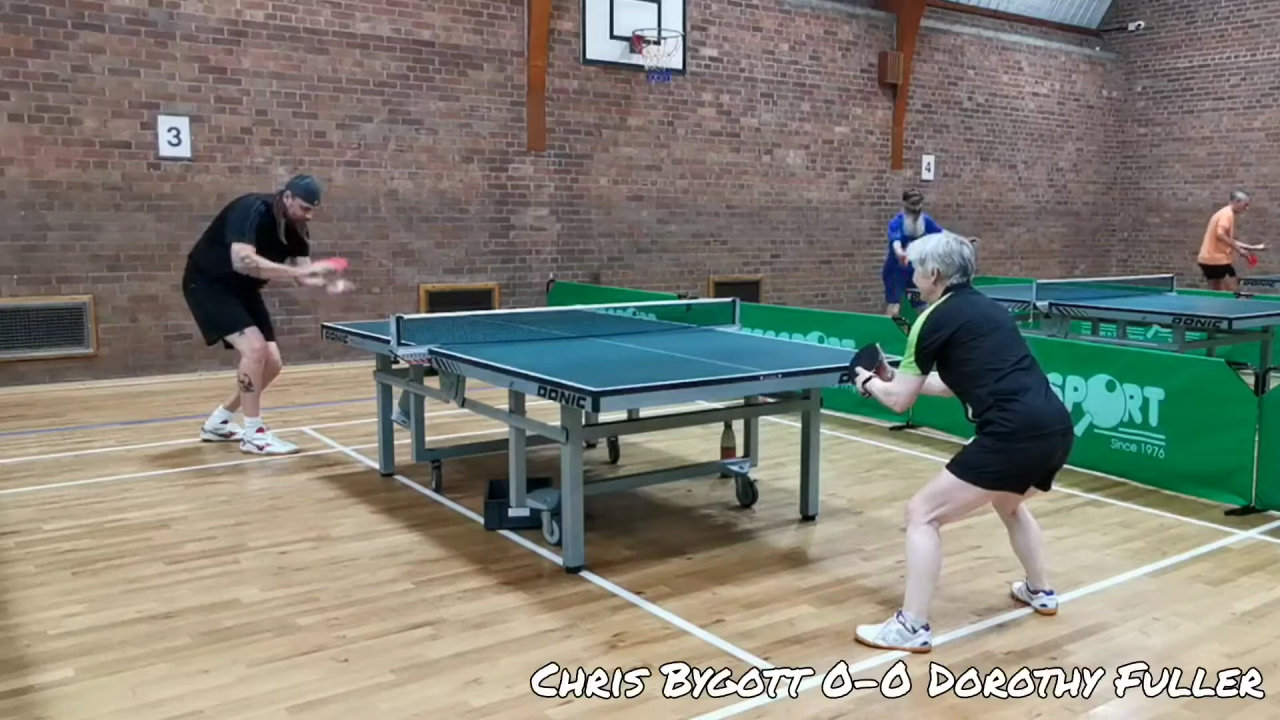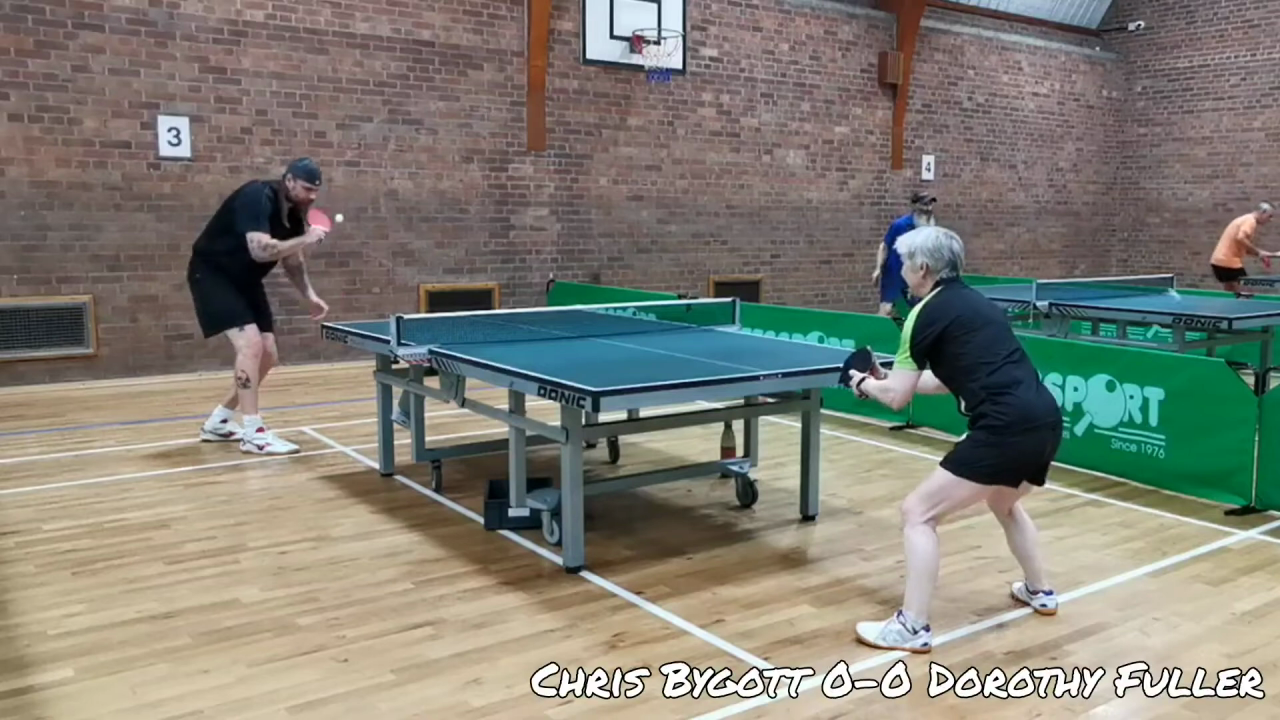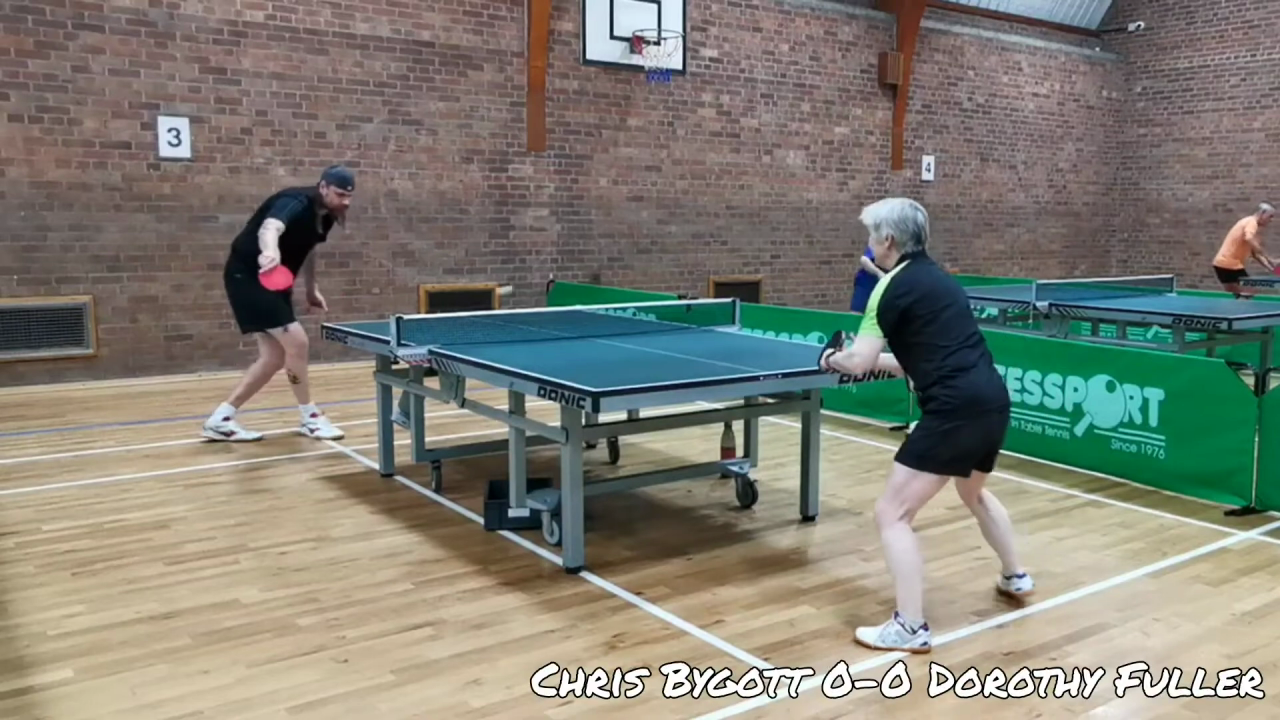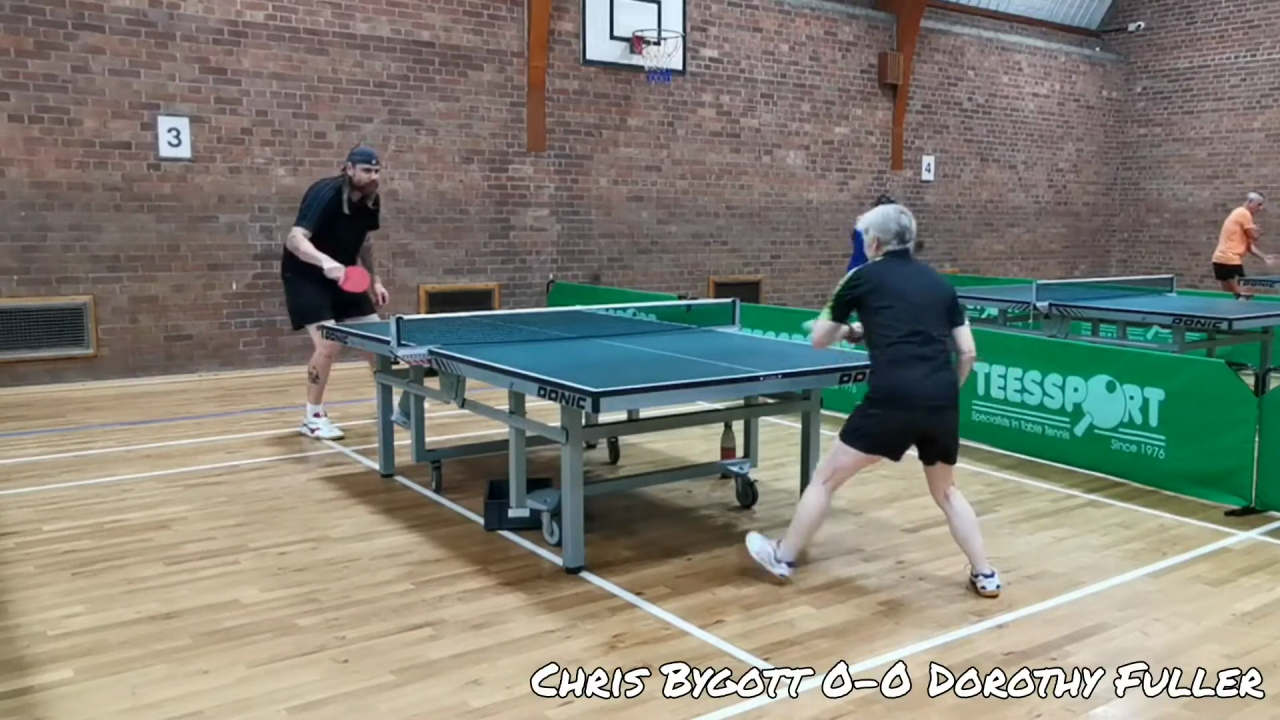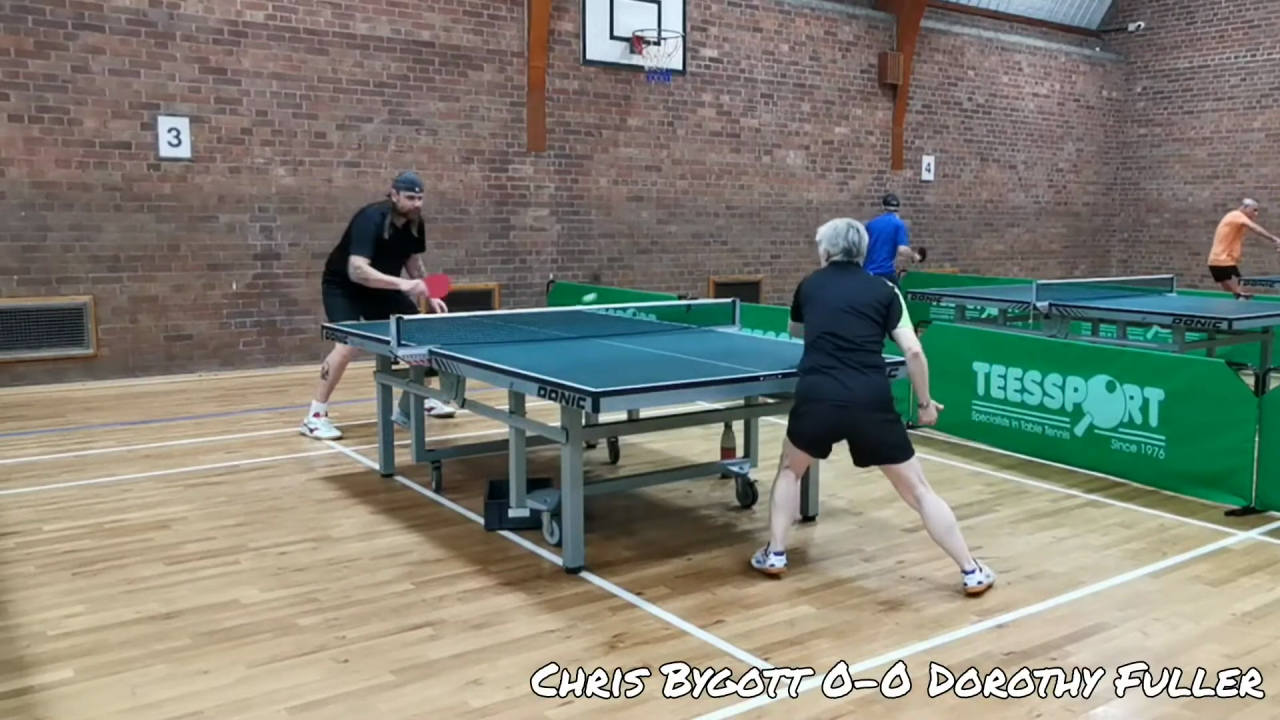
dt=0.4s
person 1, frame 1
left shoulder: (936, 318)
right shoulder: (985, 308)
left elbow: (899, 400)
left wrist: (868, 382)
right wrist: (895, 376)
left hip: (1016, 435)
right hip: (1056, 429)
left knee: (922, 514)
right knee: (1008, 503)
left ankle: (912, 627)
right ankle: (1040, 591)
person 1, frame 2
left shoulder: (928, 312)
right shoulder: (972, 302)
left elbow: (898, 397)
left wrist: (865, 383)
right wrist: (888, 377)
left hip: (1007, 428)
right hip: (1044, 420)
left knee: (918, 513)
right knee: (1003, 503)
left ankle: (912, 627)
right ankle: (1039, 591)
person 1, frame 3
left shoulder: (894, 286)
right shoulder: (938, 278)
left elbow: (860, 362)
left wrist: (834, 359)
right wrist: (879, 360)
left hip: (954, 412)
right hip: (994, 401)
left knee: (893, 514)
right knee: (976, 494)
left ankle: (911, 626)
right ankle: (1015, 576)
person 1, frame 4
left shoulder: (863, 277)
right shoulder: (939, 282)
left elbow: (819, 338)
right elbow: (967, 351)
left wrist: (849, 331)
left hip: (891, 398)
right hip: (939, 402)
left knee: (826, 478)
right knee: (945, 490)
left ankle: (783, 557)
right ankle: (985, 575)
person 1, frame 5
left shoulder: (809, 287)
right shoulder: (884, 291)
right elbow: (913, 351)
right wrist: (925, 402)
left hip: (817, 398)
right hip: (872, 402)
left knee: (789, 470)
right knee: (917, 491)
left ankle: (775, 554)
right ankle: (971, 571)
person 2, frame 1
left shoulder: (295, 227)
right shoulder: (252, 210)
left elbow: (300, 268)
right elbow: (242, 261)
left wrist: (325, 281)
right wrist: (299, 271)
left hip: (243, 291)
right hip: (207, 284)
left knee: (271, 364)
right knee: (254, 349)
left ankle: (218, 422)
right ankle: (254, 433)
person 2, frame 2
left shoulder: (296, 211)
right shoulder: (259, 197)
left elbow: (291, 257)
right elbow: (260, 249)
left wrist: (309, 294)
right wrist: (306, 241)
left hip: (246, 280)
right hip: (213, 274)
left knee: (267, 356)
right knee: (251, 345)
left ankle: (218, 421)
right ankle: (254, 432)
person 2, frame 3
left shoulder: (326, 214)
right shoulder: (297, 202)
right elbow: (269, 228)
left wrist: (312, 288)
right wrist: (271, 250)
right hip: (249, 276)
left knee: (274, 357)
right knee: (296, 344)
left ankle: (220, 419)
right ankle: (309, 417)
person 2, frame 4
left shoulder: (371, 201)
right shoulder: (322, 195)
right elbow: (296, 239)
left wrist: (375, 279)
right wrist: (327, 262)
left hip: (340, 280)
right hip: (304, 277)
right knee: (328, 346)
right ankle: (314, 416)
person 2, frame 5
left shoulder: (415, 224)
right shoulder: (370, 220)
left elbow: (413, 261)
right elbow: (357, 271)
left wrist: (430, 296)
right wrist: (402, 284)
left hip: (384, 289)
right hip: (343, 286)
right knee: (348, 345)
left ankle: (420, 399)
right ankle: (315, 415)
